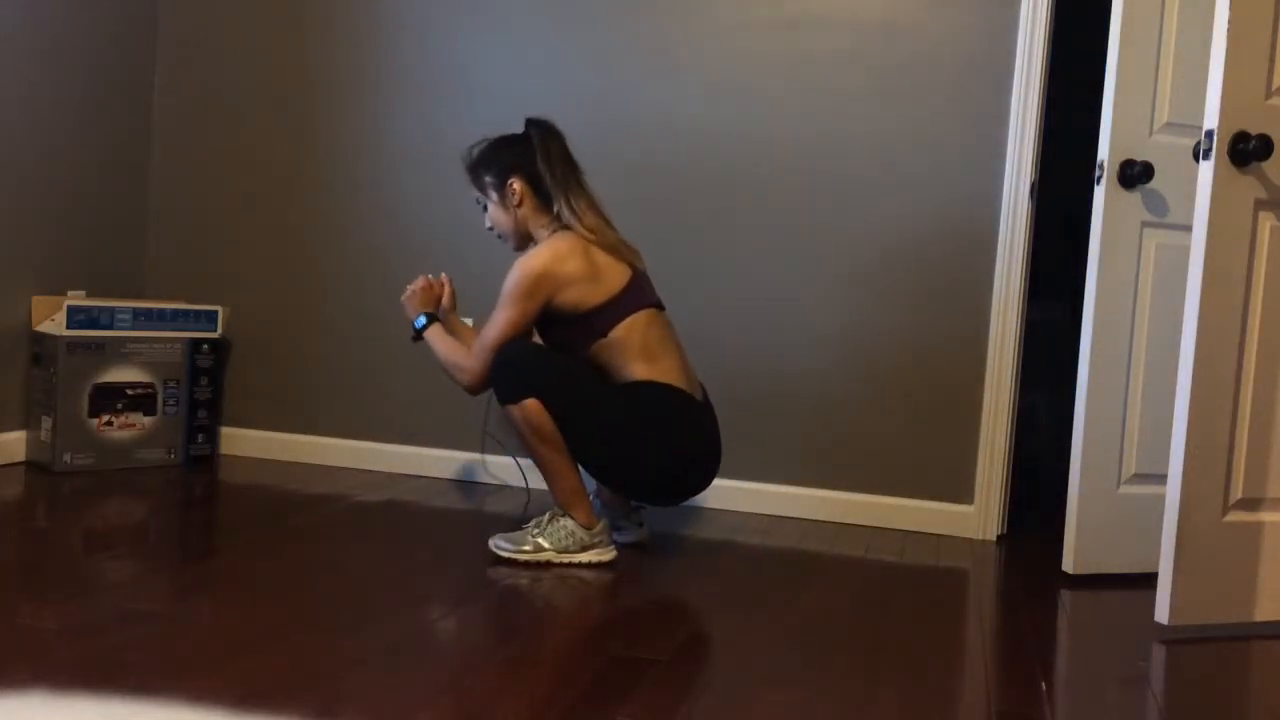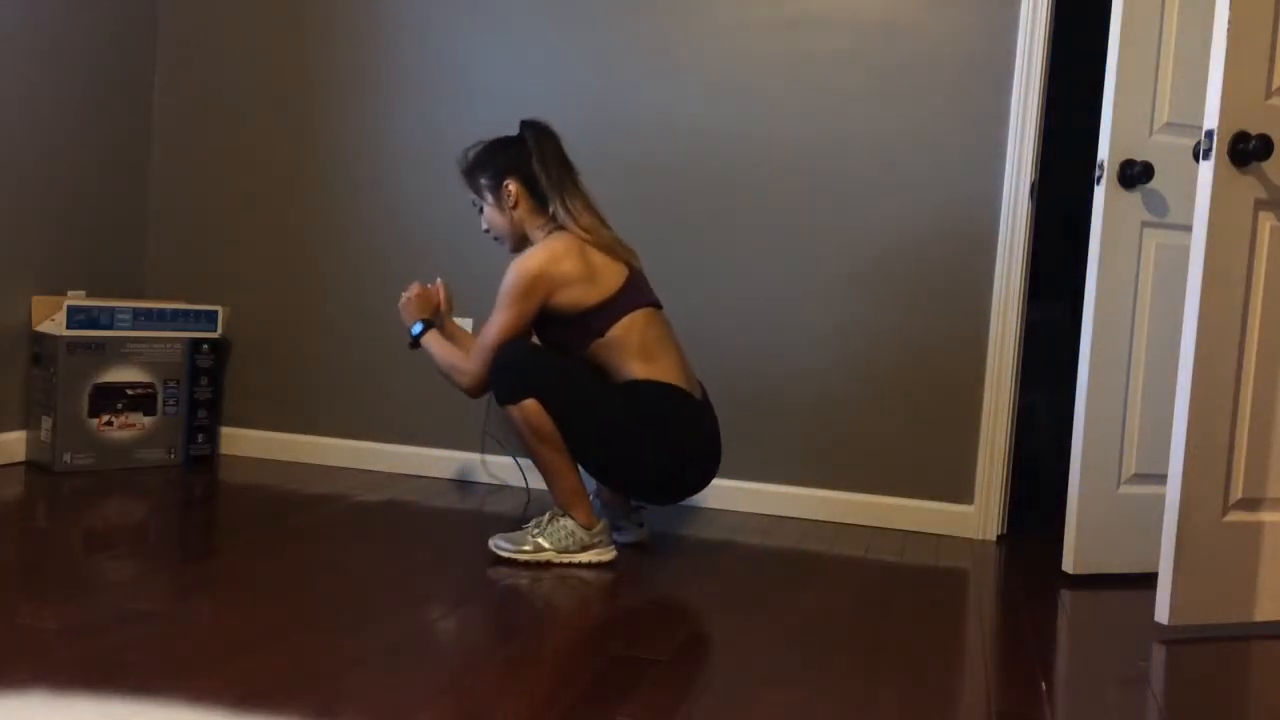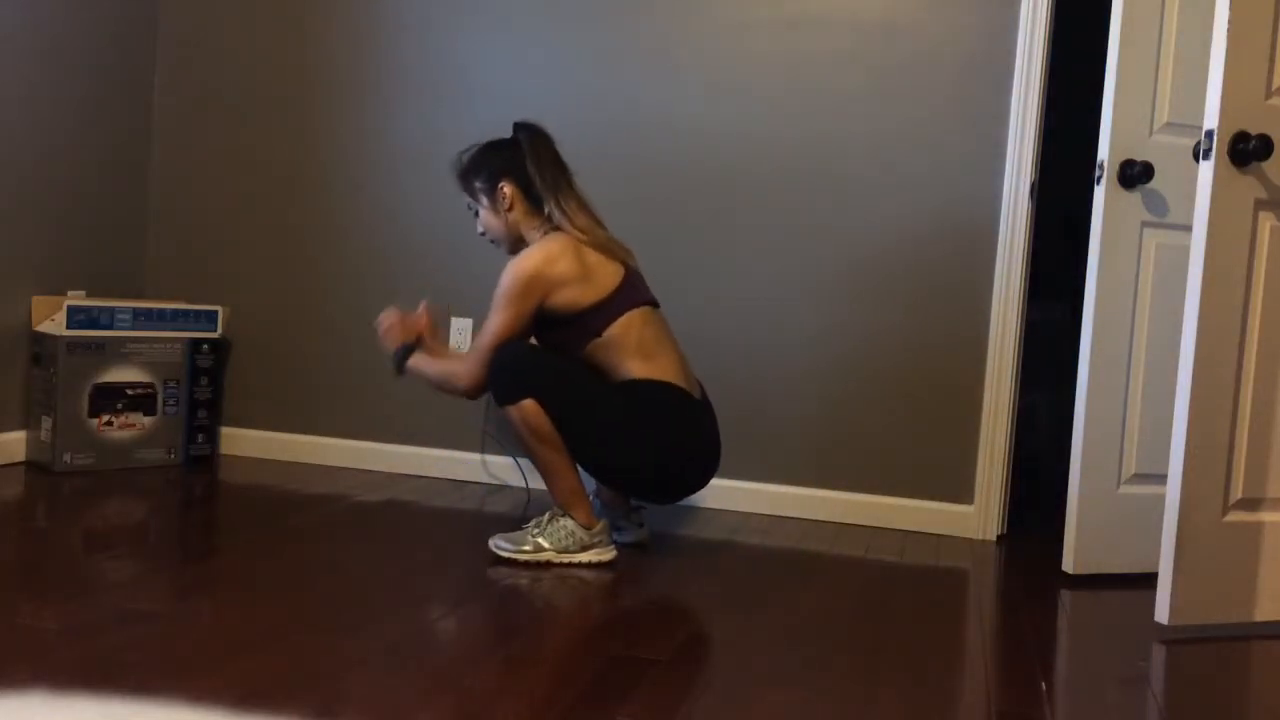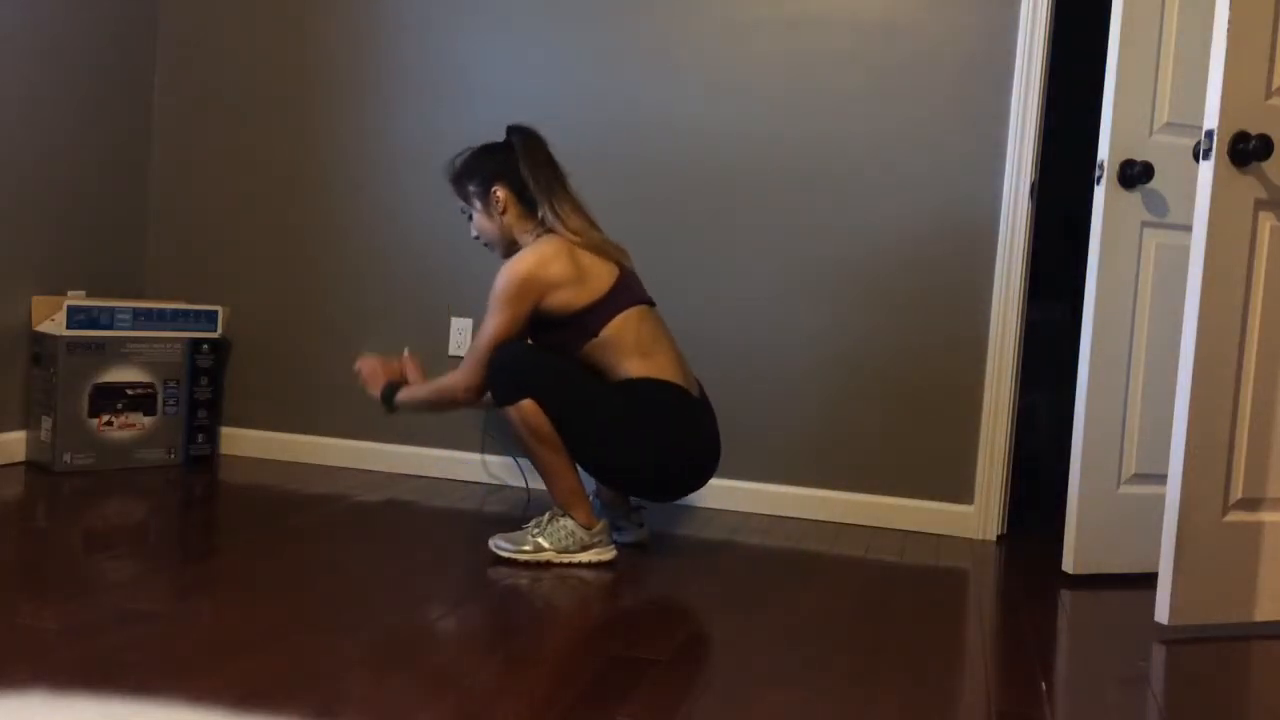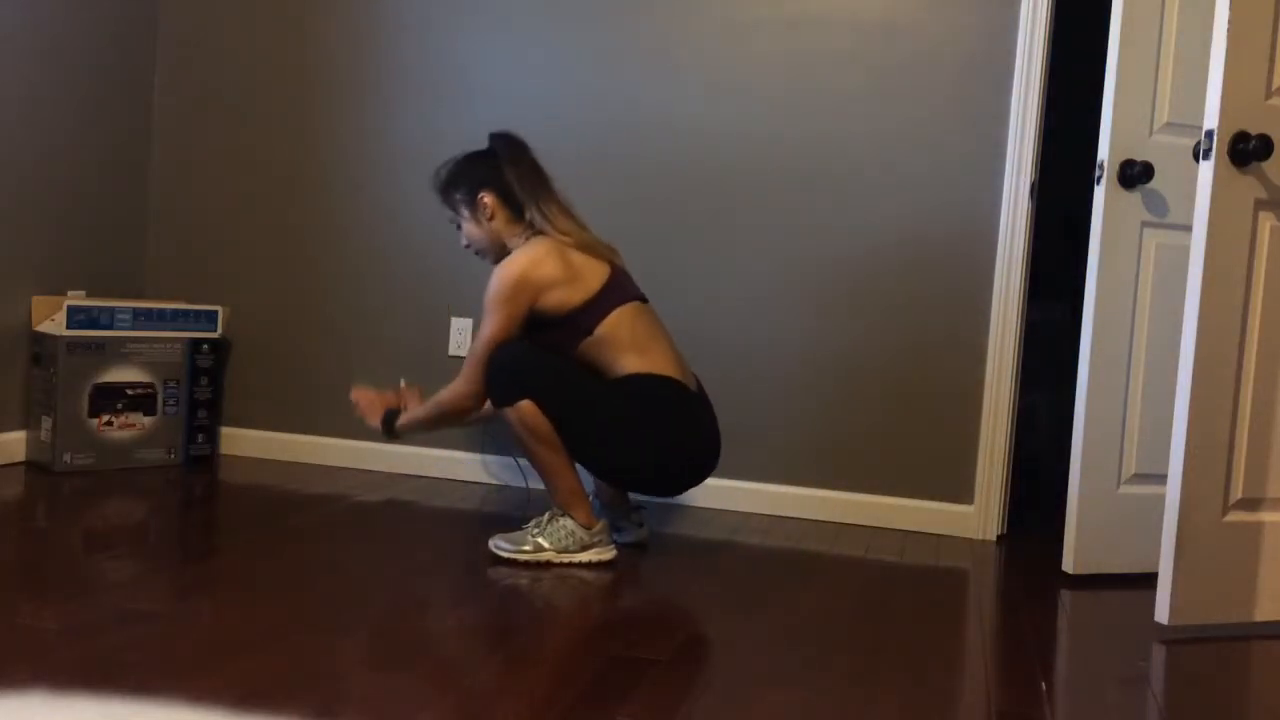
dt=0.1s
person 1, frame 1
left shoulder: (543, 262)
right shoulder: (582, 246)
left elbow: (475, 373)
left wrist: (424, 320)
right wrist: (448, 317)
left hip: (666, 447)
right hip: (682, 434)
left knee: (515, 368)
right knee: (539, 373)
left ankle: (583, 529)
right ankle: (617, 510)
person 1, frame 2
left shoulder: (539, 262)
right shoulder: (578, 246)
left elbow: (475, 377)
left wrist: (421, 329)
right wrist: (445, 324)
left hip: (668, 445)
right hip: (683, 432)
left knee: (516, 367)
right knee: (541, 374)
left ankle: (582, 529)
right ankle: (617, 510)
person 1, frame 3
left shoulder: (535, 263)
right shoulder: (575, 246)
left elbow: (471, 379)
left wrist: (406, 353)
right wrist: (433, 345)
left hip: (664, 444)
right hip: (683, 432)
left knee: (513, 368)
right knee: (540, 374)
left ankle: (582, 529)
right ankle: (617, 510)
person 1, frame 4
left shoulder: (529, 266)
right shoulder: (569, 247)
left elbow: (470, 386)
left wrist: (395, 394)
right wrist: (423, 386)
left hip: (666, 443)
right hip: (679, 427)
left knee: (512, 367)
right knee: (537, 378)
left ankle: (582, 529)
right ankle: (616, 511)
person 1, frame 5
left shoulder: (520, 268)
right shoulder: (561, 250)
left elbow: (470, 392)
left wrist: (395, 420)
right wrist: (422, 408)
left hip: (664, 437)
right hip: (680, 423)
left knee: (510, 368)
right knee: (540, 378)
left ankle: (581, 529)
right ankle: (615, 511)
